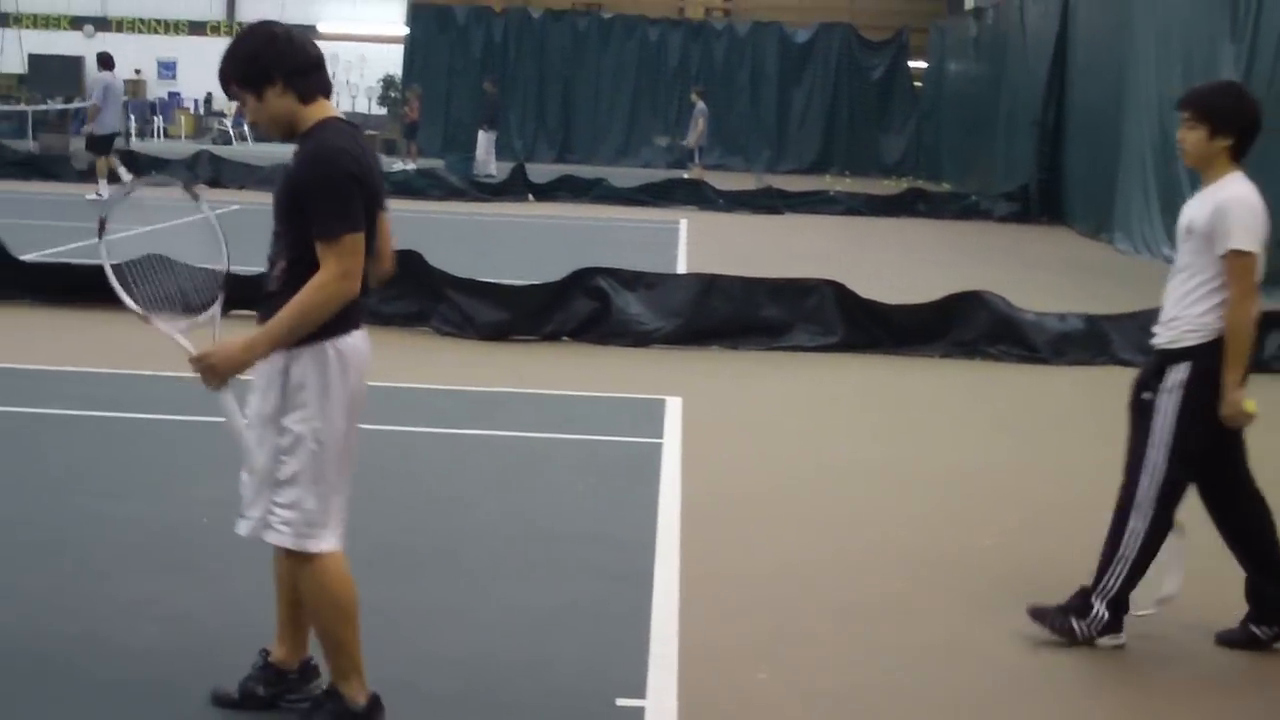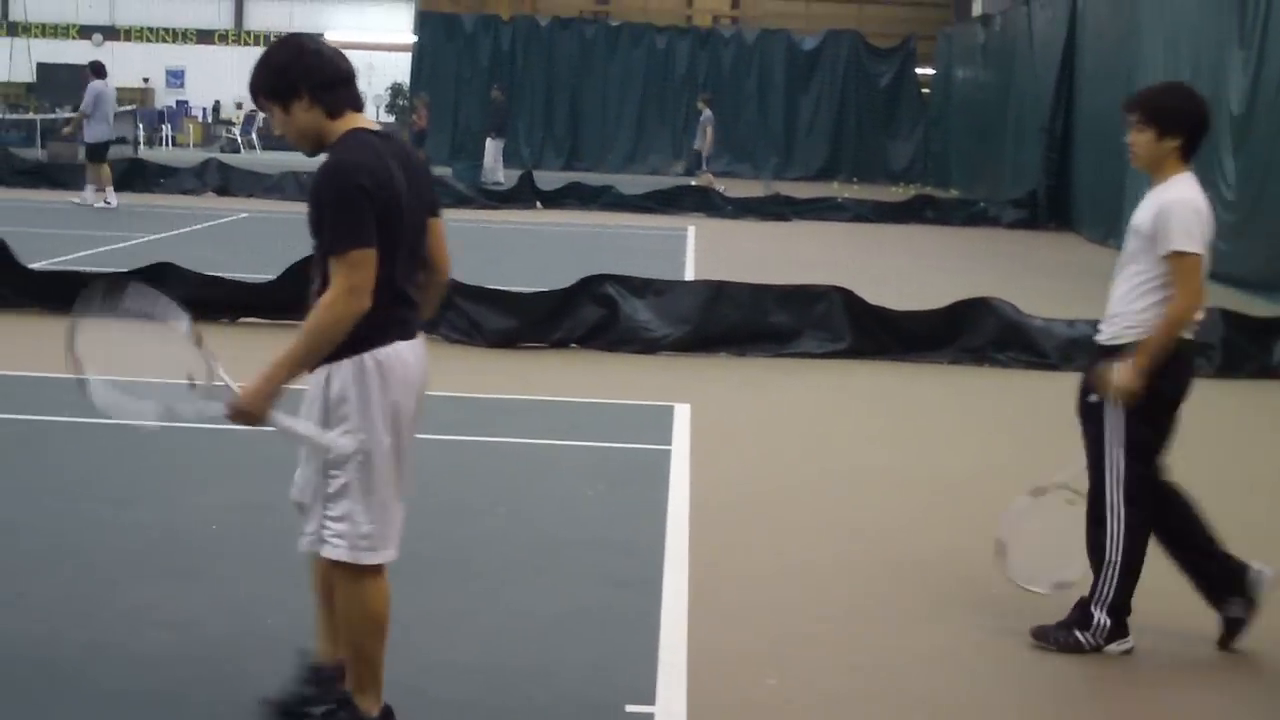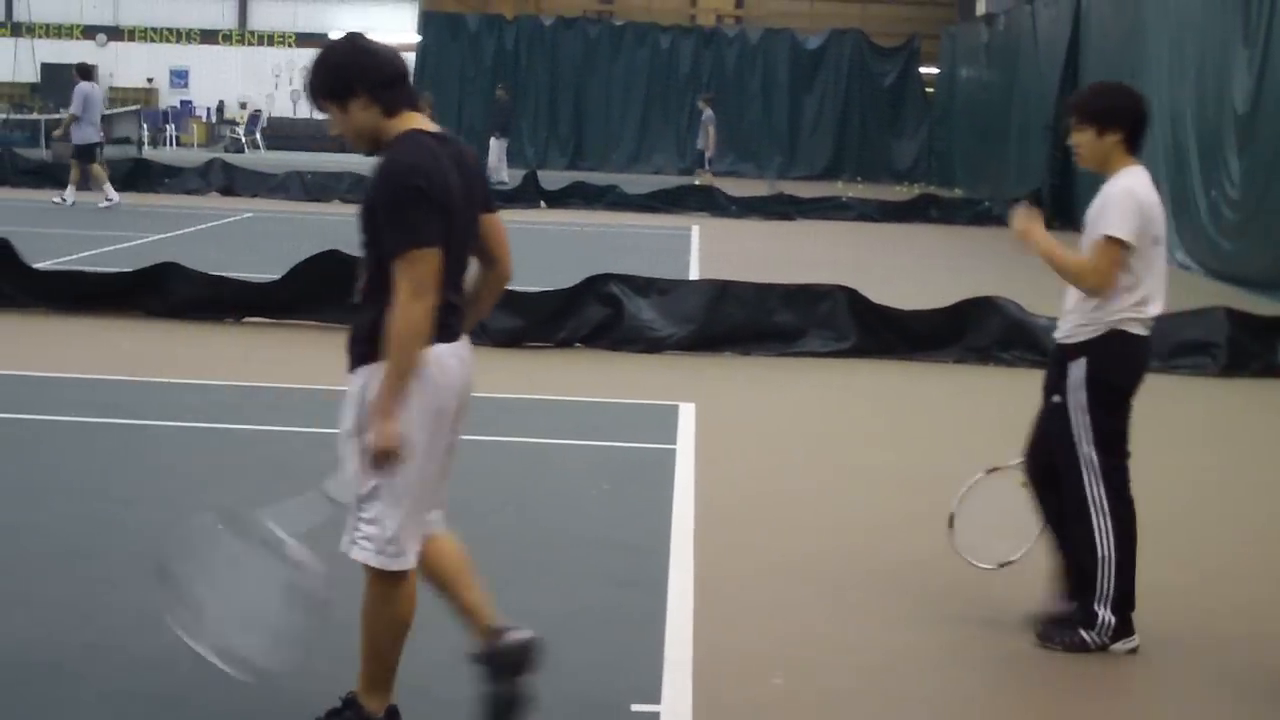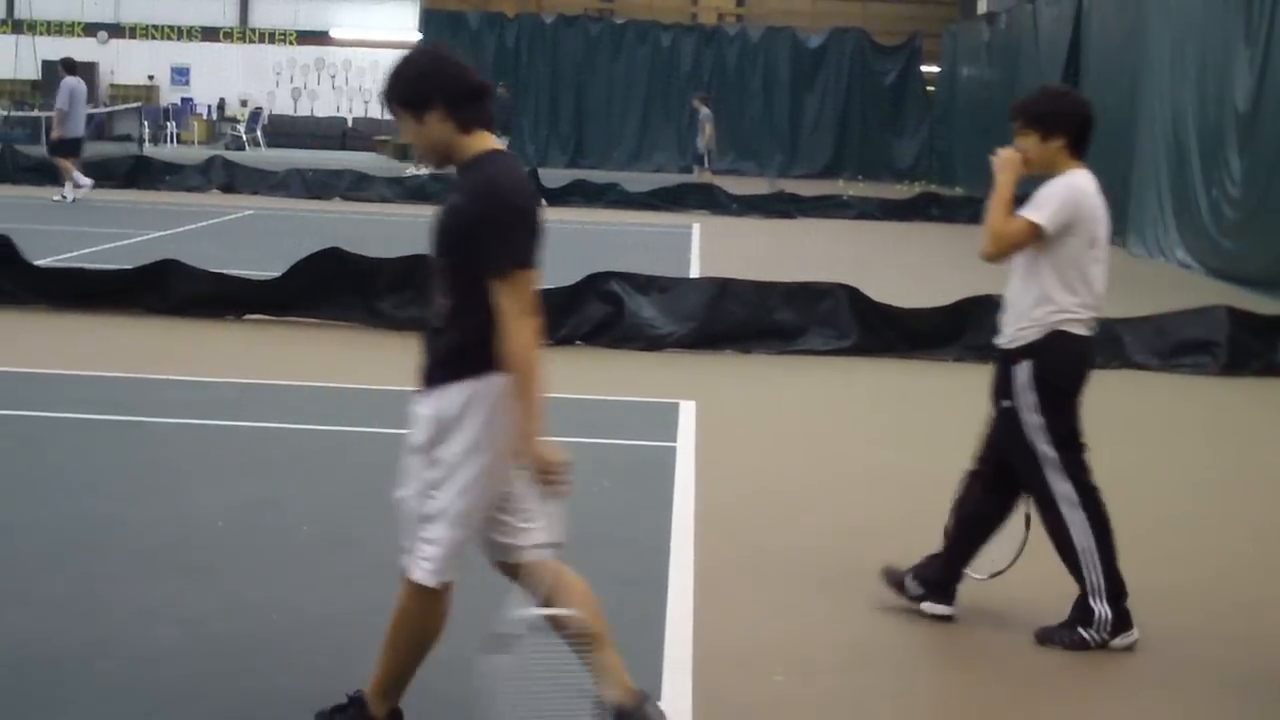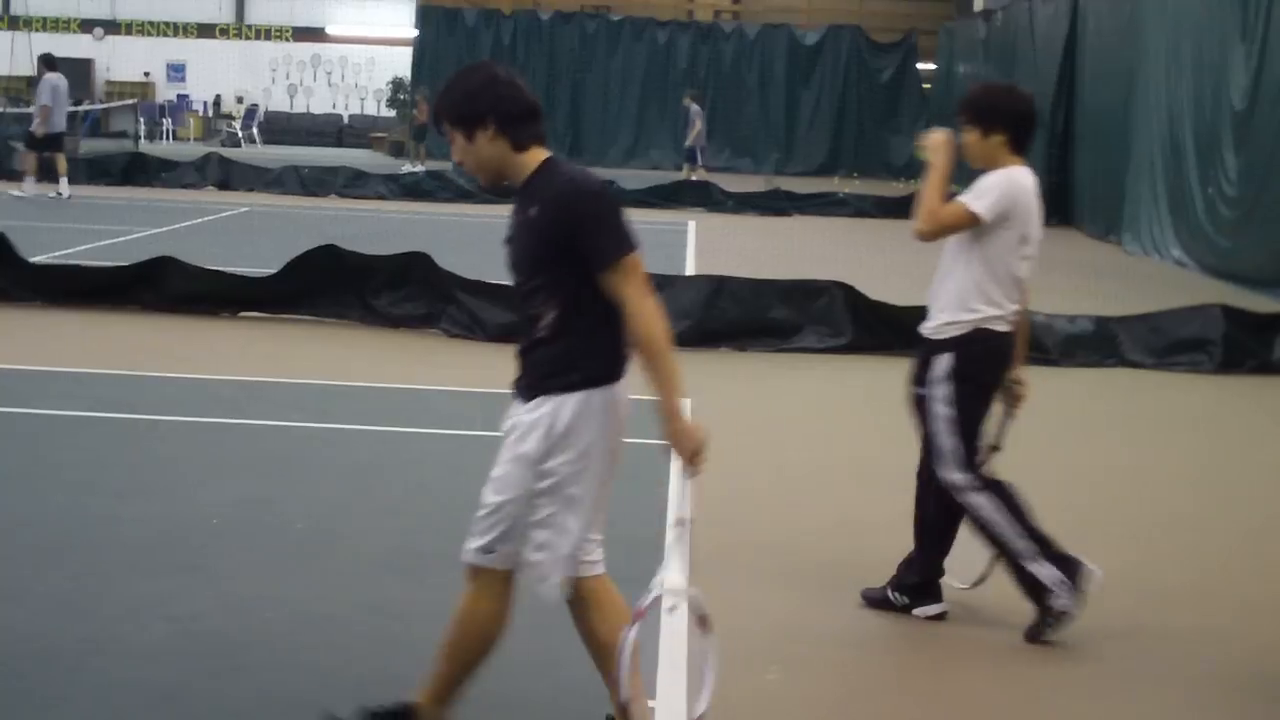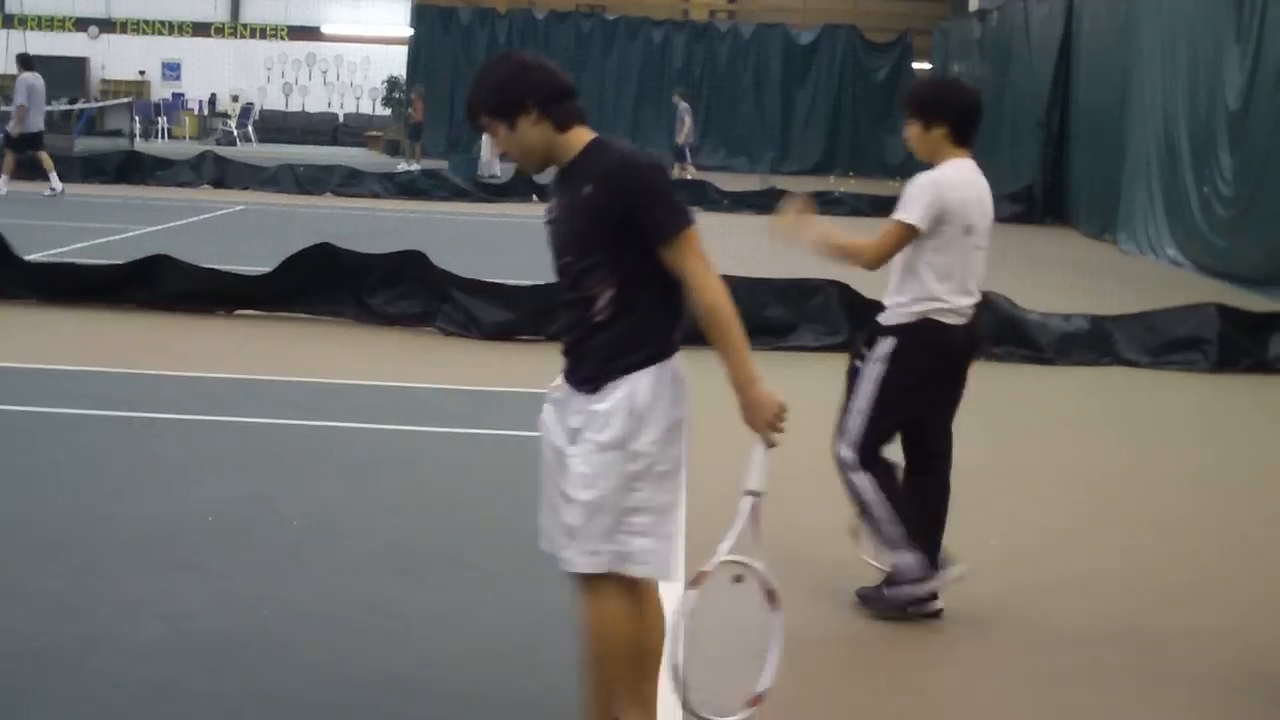
dt=0.2s
person 1, frame 1
left shoulder: (322, 160)
right shoulder: (349, 145)
left elbow: (341, 281)
right elbow: (381, 258)
left wrist: (246, 350)
left hip: (314, 358)
right hip: (323, 352)
left knee: (304, 532)
right knee: (286, 518)
right ankle: (289, 664)
person 1, frame 2
left shoulder: (342, 174)
right shoulder: (402, 156)
left elbow: (349, 296)
right elbow: (438, 270)
left wrist: (269, 383)
left hip: (361, 369)
right hip: (400, 353)
left knee: (354, 545)
right knee: (335, 525)
right ankle: (332, 663)
person 1, frame 3
left shoulder: (401, 173)
right shoulder: (456, 155)
left elbow: (413, 295)
right elbow: (497, 266)
left wrist: (389, 412)
left hip: (404, 370)
right hip: (443, 357)
left knee: (385, 547)
right knee: (412, 525)
right ankle: (500, 638)
person 1, frame 4
left shoulder: (485, 192)
right shoulder: (490, 178)
left elbow: (514, 318)
left wrist: (527, 434)
left hip: (469, 395)
right hip: (484, 388)
left knee: (431, 562)
right knee: (523, 551)
person 1, frame 5
left shoulder: (575, 194)
right shoulder: (536, 199)
left elbow: (638, 304)
left wrist: (674, 411)
left hip: (571, 407)
right hip: (553, 403)
left knee: (491, 564)
right knee: (576, 568)
person 1, frame 6
left shoulder: (629, 173)
right shoulder: (565, 186)
left elbow: (699, 278)
left wrist: (748, 384)
left hip: (632, 394)
right hip: (578, 395)
left knee: (605, 572)
right knee: (613, 572)
person 2, frame 1
right shoulder: (1209, 197)
left wrist: (1233, 385)
left hip: (1195, 365)
right hip: (1186, 359)
left knee: (1148, 491)
right knee: (1229, 492)
left ankle: (1099, 612)
person 2, frame 2
left shoulder: (1181, 204)
right shoulder: (1164, 196)
left elbow: (1183, 302)
left wrist: (1132, 369)
left hip: (1143, 362)
right hip: (1133, 356)
left knee: (1117, 494)
right knee: (1140, 488)
left ankle: (1102, 622)
right ankle: (1232, 586)
person 2, frame 3
left shoulder: (1125, 193)
right shoulder: (1125, 189)
left elbow: (1093, 280)
left wrist: (1037, 237)
left hip: (1098, 354)
right hip: (1095, 352)
left knee: (1096, 487)
right knee: (1049, 468)
left ankle: (1108, 620)
right ankle: (1089, 594)
person 2, frame 4
left shoulder: (1065, 191)
right shoulder: (1074, 191)
left elbow: (994, 246)
left wrist: (1003, 182)
left hip: (1041, 356)
right hip: (1045, 352)
left knee: (1061, 486)
right knee: (994, 475)
left ankle: (1106, 616)
right ankle: (936, 580)
person 2, frame 5
left shoulder: (1002, 184)
right shoulder: (1017, 188)
left elbow: (927, 225)
right elbow: (1016, 294)
left wrist: (938, 163)
right wrist: (1014, 364)
left hip: (959, 348)
right hip: (978, 344)
left knee: (957, 476)
right knee: (941, 469)
left ankle: (1054, 577)
right ankle: (917, 585)
person 2, frame 6
left shoulder: (933, 185)
right shoulder: (975, 184)
left elbow: (872, 255)
left wrist: (808, 230)
left hip: (911, 336)
right hip: (955, 333)
left knee: (856, 451)
right knee: (928, 461)
left ankle: (913, 565)
right ankle: (919, 581)
